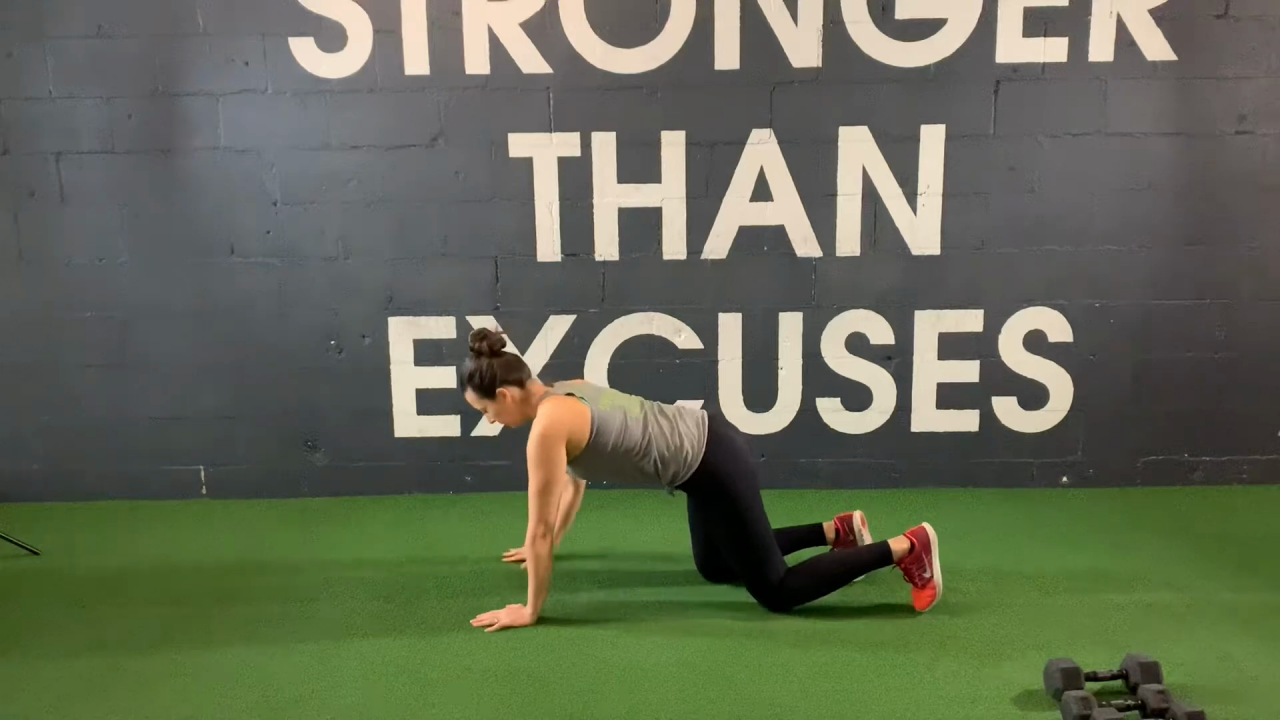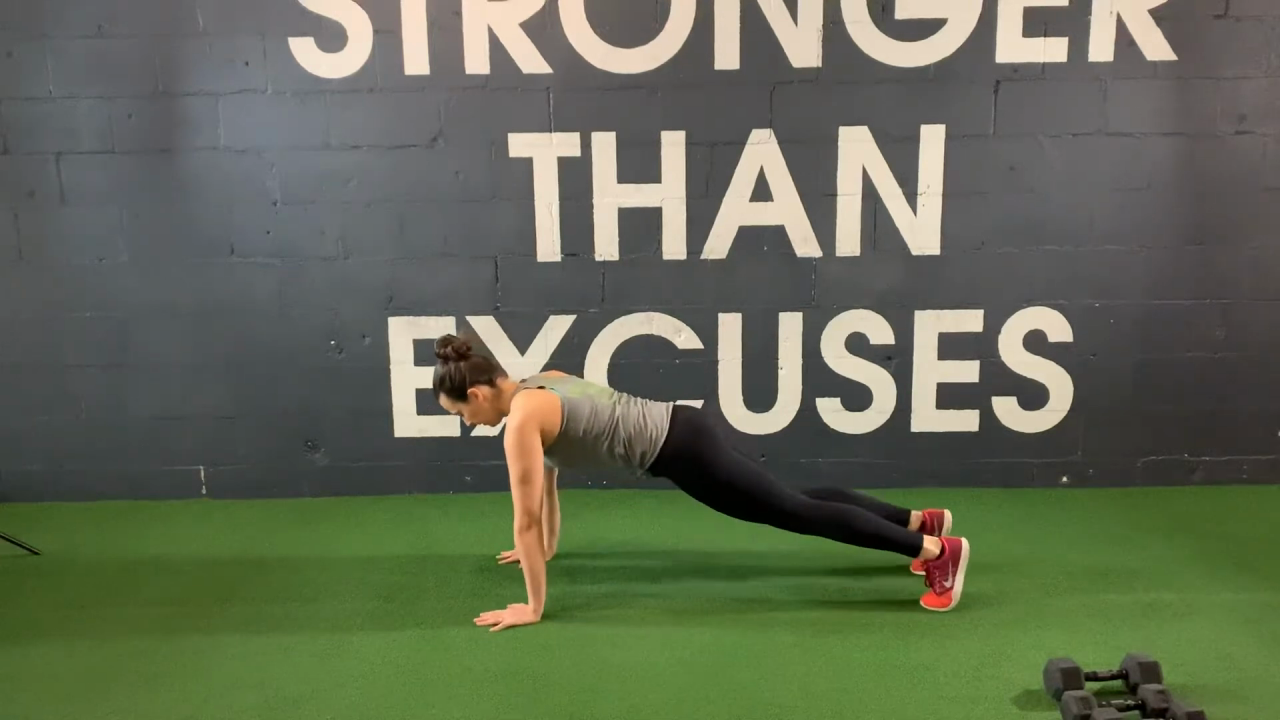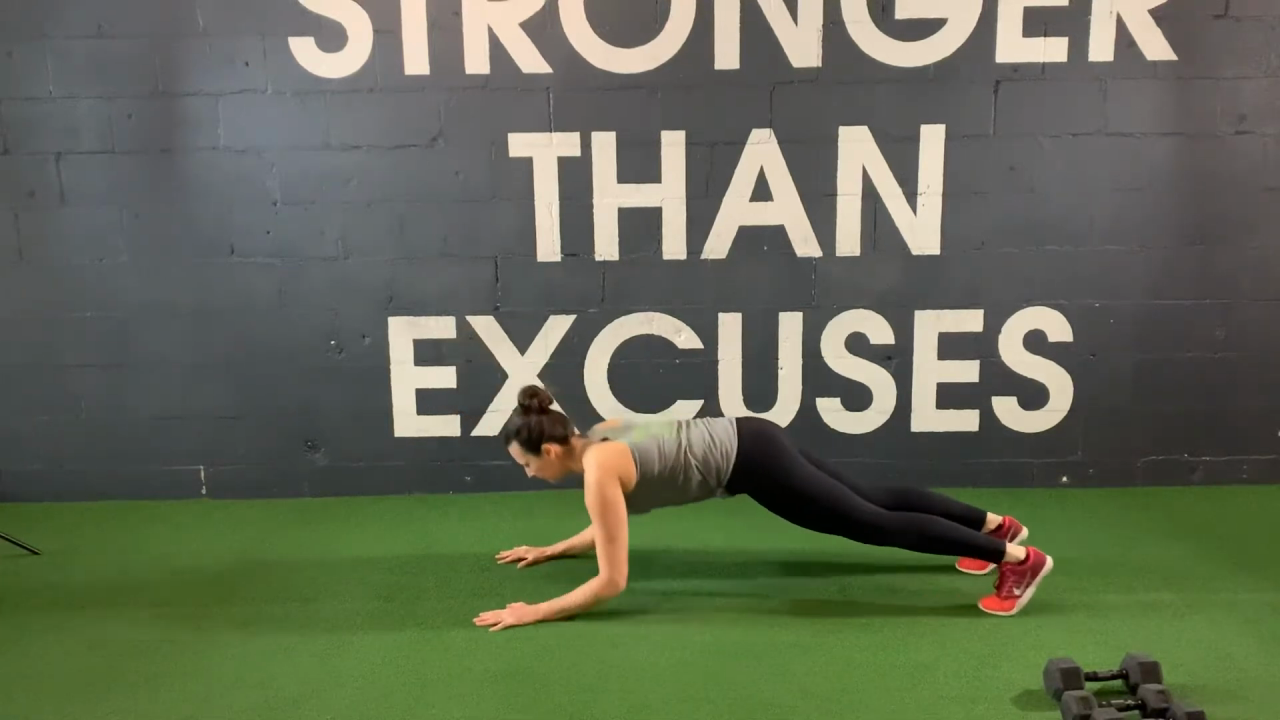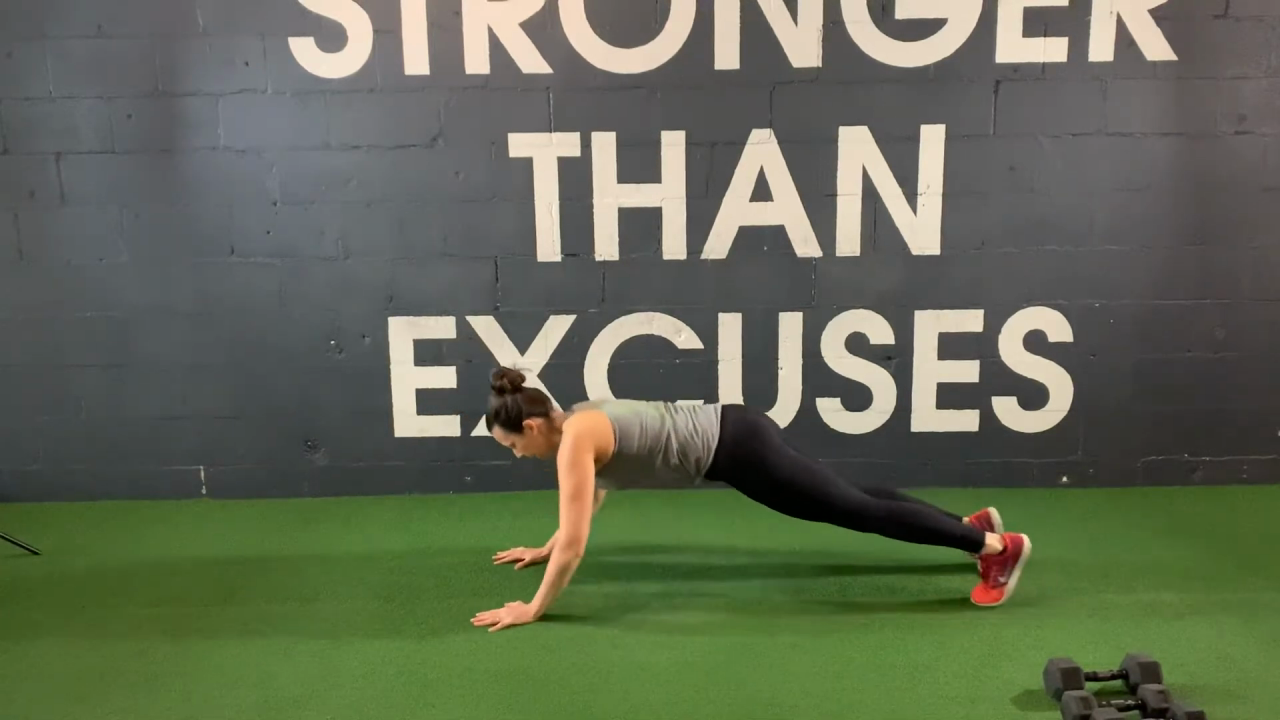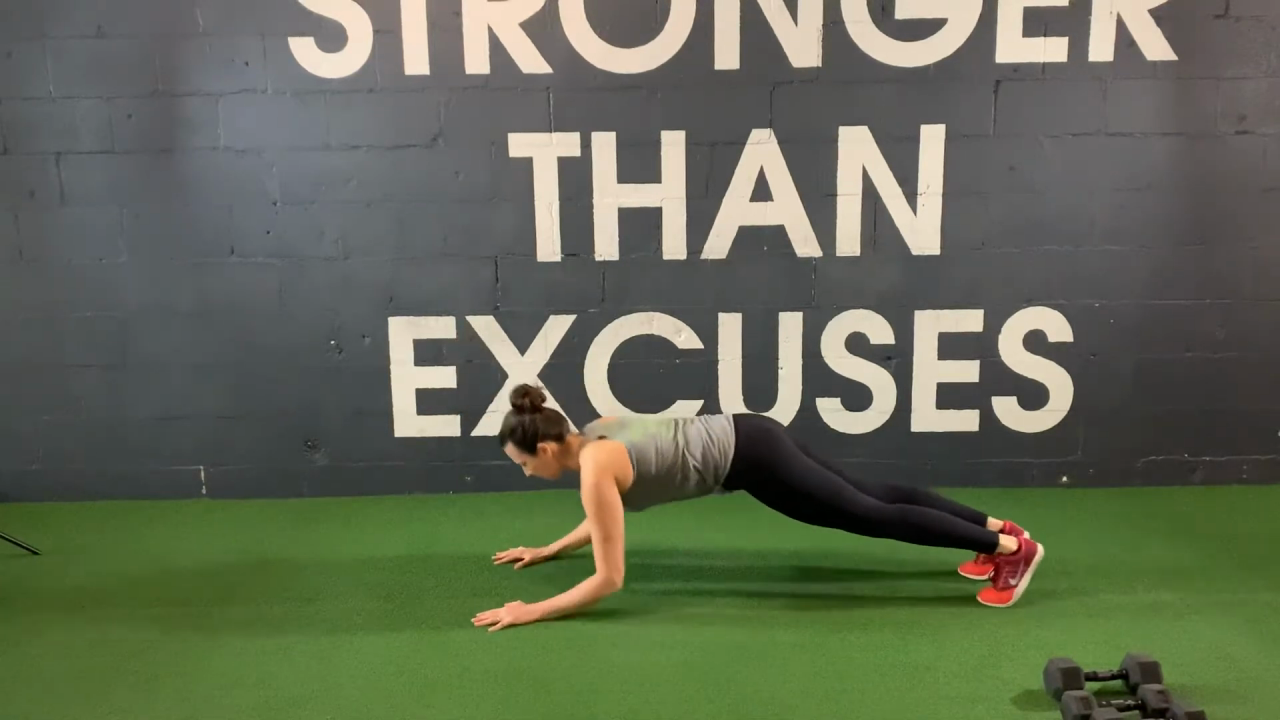
dt=1s
person 1, frame 1
left shoulder: (547, 426)
right shoulder: (564, 393)
left elbow: (539, 527)
right elbow: (576, 478)
left wrist: (531, 610)
right wrist: (546, 547)
left hip: (712, 464)
right hip: (707, 442)
left knee: (776, 591)
right knee: (715, 567)
left ankle: (907, 546)
right ankle: (838, 529)
person 1, frame 2
left shoulder: (520, 420)
right shoulder: (539, 383)
left elbow: (526, 519)
right elbow: (548, 475)
left wrist: (534, 606)
right wrist: (548, 547)
left hip: (682, 449)
right hip: (684, 426)
left knee: (797, 512)
right knee: (795, 500)
left ankle: (938, 548)
right ankle: (923, 519)
person 1, frame 3
left shoulder: (598, 472)
right shoulder: (596, 437)
left elbow: (612, 583)
right elbow: (608, 529)
left wrist: (535, 612)
right wrist: (550, 551)
left hip: (752, 462)
right hip: (749, 439)
left knee: (874, 524)
right knee: (873, 499)
left ankle: (1018, 557)
right ankle: (995, 523)
person 1, frame 4
left shoulder: (573, 441)
right shoulder: (578, 418)
left elbow: (574, 544)
right elbow: (592, 501)
left wrist: (534, 609)
right wrist: (544, 551)
left hip: (733, 449)
right hip: (733, 428)
left knee: (855, 510)
right knee: (849, 496)
left ankle: (998, 547)
right ankle: (970, 522)
person 1, frame 5
left shoulder: (594, 469)
right shoulder: (591, 434)
left elbow: (609, 580)
right elbow: (604, 523)
left wrist: (534, 611)
right wrist: (545, 551)
left hip: (749, 459)
right hip: (747, 435)
left knee: (872, 516)
right knee: (872, 495)
left ankle: (1013, 547)
right ankle: (995, 525)
